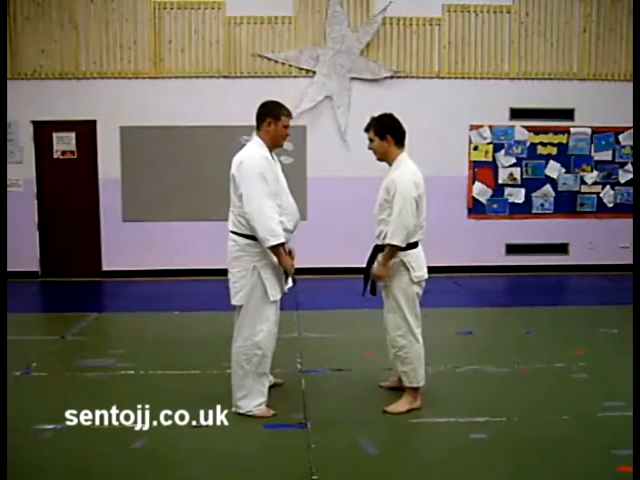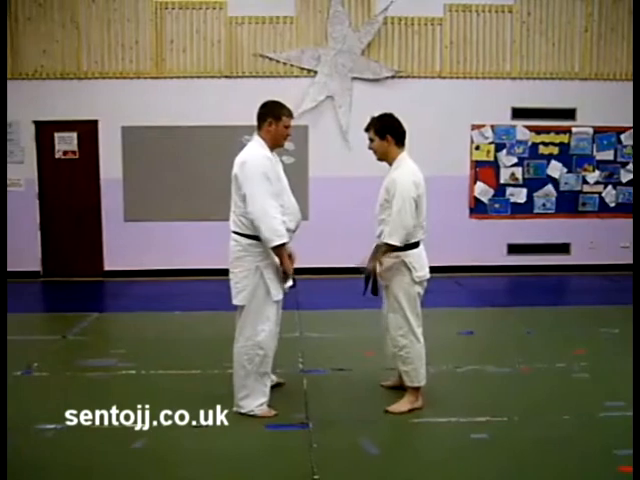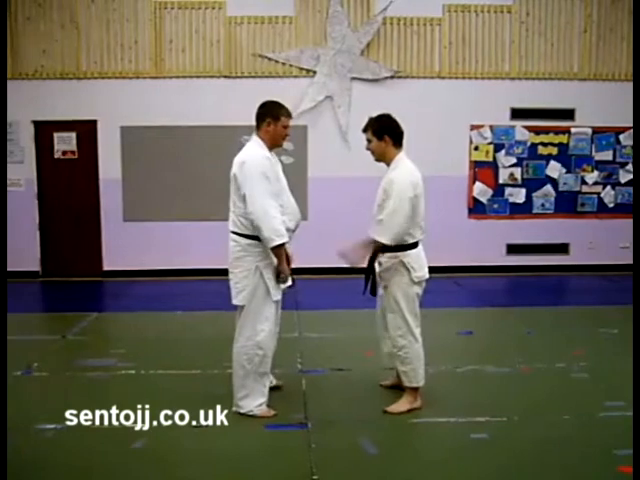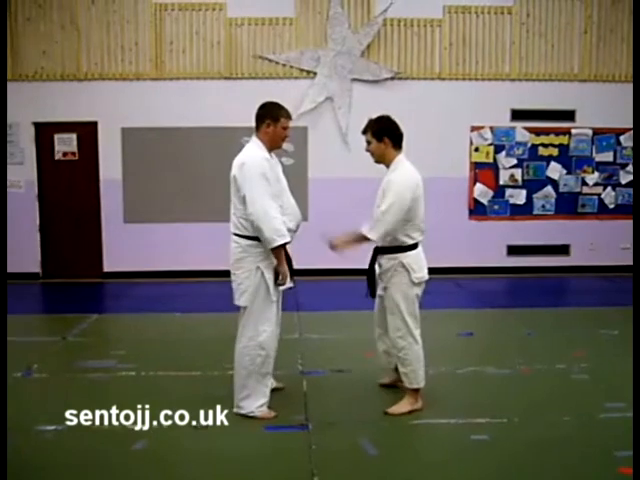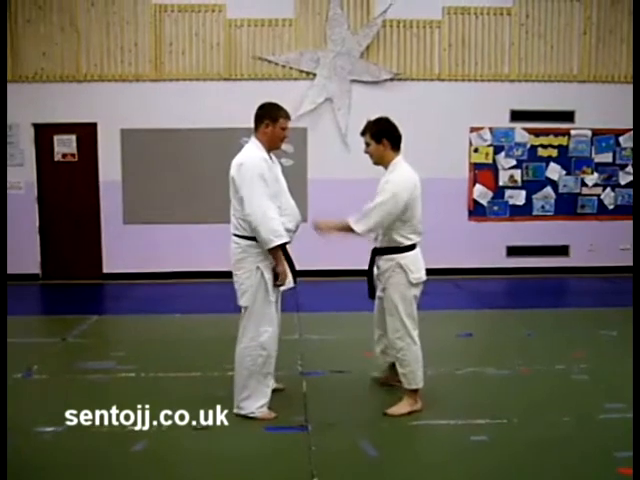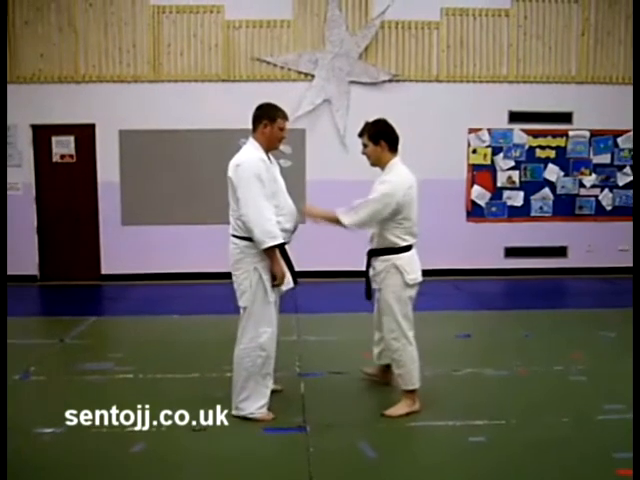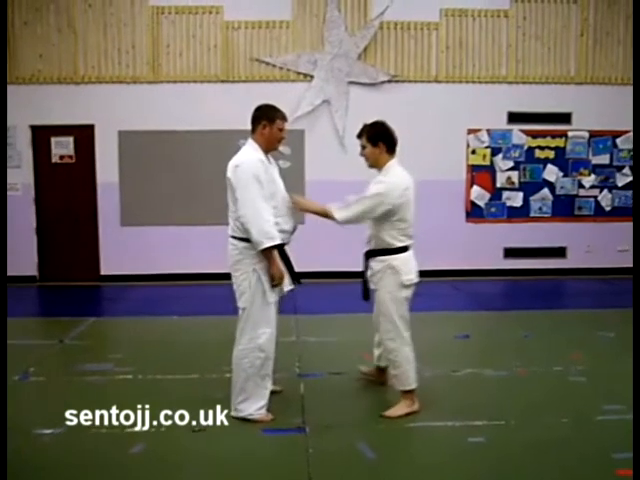
dt=0.2s
person 1, frame 1
left shoulder: (264, 156)
right shoulder: (253, 160)
right elbow: (259, 213)
left wrist: (284, 246)
right wrist: (281, 254)
left hip: (263, 250)
right hip: (253, 253)
left knee: (266, 321)
right knee: (254, 328)
left ankle: (259, 376)
right ankle: (248, 400)
person 1, frame 2
left shoulder: (265, 156)
right shoulder: (255, 159)
right elbow: (263, 213)
left wrist: (284, 249)
right wrist: (282, 255)
left hip: (264, 249)
right hip: (254, 252)
left knee: (268, 321)
right knee: (256, 328)
left ankle: (261, 376)
right ankle: (249, 400)
person 1, frame 3
left shoulder: (263, 157)
right shoulder: (254, 160)
right elbow: (263, 213)
left wrist: (281, 251)
right wrist: (280, 256)
left hip: (263, 250)
right hip: (254, 253)
left knee: (267, 322)
right knee: (255, 329)
left ankle: (260, 378)
right ankle: (249, 400)
person 1, frame 4
left shoulder: (264, 158)
right shoulder: (253, 161)
right elbow: (263, 215)
left wrist: (280, 255)
right wrist: (279, 258)
left hip: (264, 252)
right hip: (255, 254)
left knee: (268, 324)
right knee: (258, 330)
left ankle: (260, 380)
right ankle: (249, 401)
person 1, frame 5
left shoulder: (264, 159)
right shoulder: (251, 162)
right elbow: (260, 215)
left wrist: (278, 256)
right wrist: (279, 258)
left hip: (266, 251)
right hip: (256, 254)
left knee: (267, 324)
right knee: (259, 330)
left ankle: (261, 380)
right ankle: (249, 402)
person 1, frame 6
left shoulder: (263, 159)
right shoulder: (249, 162)
right elbow: (256, 216)
left wrist: (277, 256)
right wrist: (275, 259)
left hip: (266, 251)
right hip: (255, 254)
left knee: (265, 324)
right knee: (258, 330)
left ankle: (259, 381)
right ankle: (248, 403)
person 1, frame 7
left shoulder: (263, 160)
right shoulder: (248, 163)
right elbow: (254, 217)
left wrist: (275, 257)
right wrist: (273, 260)
left hip: (265, 252)
right hip: (254, 255)
left knee: (264, 325)
right knee: (257, 330)
left ankle: (258, 383)
right ankle: (247, 404)
person 2, frame 1
left shoulder: (403, 176)
right shoulder: (400, 171)
left elbow: (401, 228)
left wrist: (384, 263)
right wrist: (385, 261)
left hip: (401, 261)
right hip: (397, 259)
left knee: (404, 327)
right knee: (396, 324)
left ankle: (413, 394)
right ankle: (404, 377)
person 2, frame 2
left shoulder: (403, 176)
right shoulder: (401, 171)
left elbow: (399, 228)
left wrist: (376, 258)
right wrist: (381, 258)
left hip: (402, 261)
right hip: (398, 259)
left knee: (405, 327)
right knee: (394, 324)
left ankle: (414, 393)
right ankle: (404, 376)
person 2, frame 3
left shoulder: (401, 177)
right shoulder: (399, 171)
left elbow: (392, 228)
left wrist: (362, 250)
right wrist: (366, 247)
left hip: (402, 261)
right hip: (394, 259)
left knee: (404, 327)
right knee: (388, 322)
left ankle: (413, 394)
right ankle: (402, 376)
person 2, frame 4
left shoulder: (401, 179)
right shoulder: (399, 173)
left elbow: (383, 225)
left wrist: (347, 241)
right wrist: (353, 237)
left hip: (402, 263)
right hip: (393, 260)
left knee: (403, 329)
right knee: (384, 321)
left ankle: (414, 395)
right ankle: (399, 373)
person 2, frame 5
left shoulder: (399, 180)
right shoulder: (397, 174)
left elbow: (371, 219)
right elbow: (378, 217)
left wrist: (332, 226)
right wrist: (340, 225)
left hip: (400, 263)
right hip: (391, 261)
left knee: (402, 329)
right knee: (383, 321)
left ankle: (413, 396)
right ankle: (394, 371)
person 2, frame 6
left shoulder: (394, 182)
right shoulder: (396, 175)
left elbow: (361, 214)
right elbow: (371, 212)
left wrist: (319, 214)
left hip: (395, 264)
right hip: (390, 261)
left knee: (398, 330)
right knee: (383, 322)
left ankle: (411, 397)
right ankle: (385, 369)
person 2, frame 7
left shoulder: (390, 183)
right shoulder: (395, 177)
left elbow: (352, 211)
left wrist: (310, 206)
left hip: (392, 265)
right hip: (388, 261)
left knee: (395, 330)
right knee: (383, 322)
left ankle: (409, 398)
right ankle: (381, 369)
